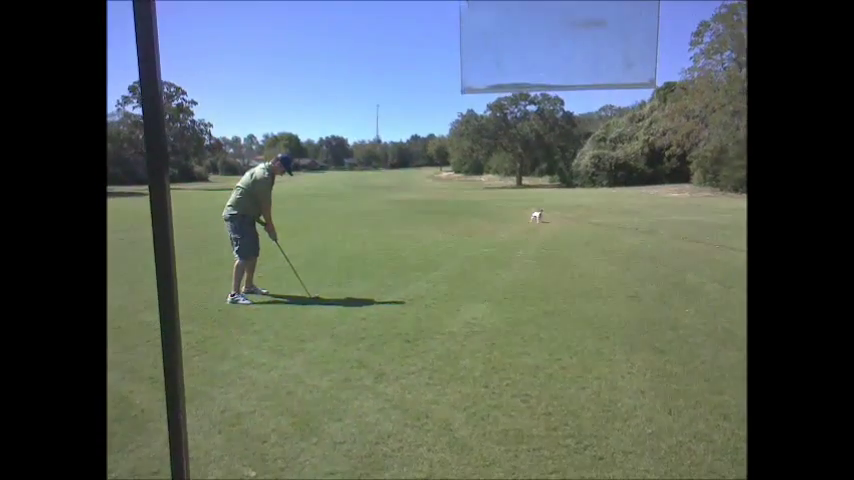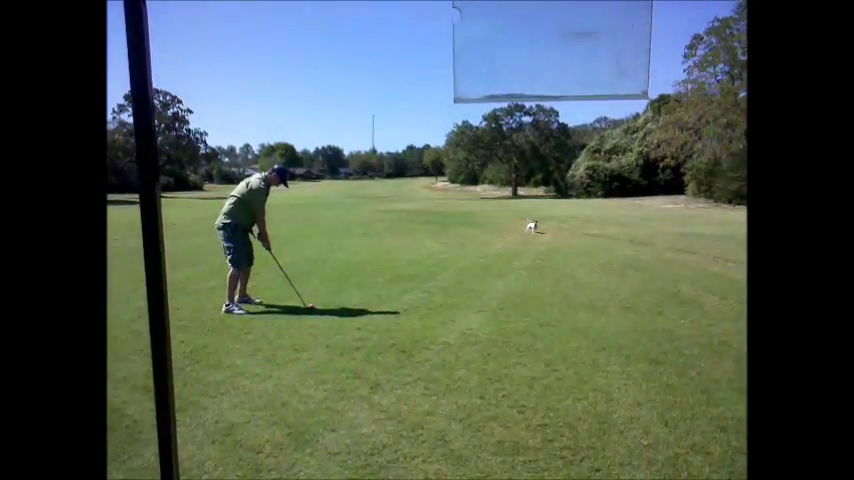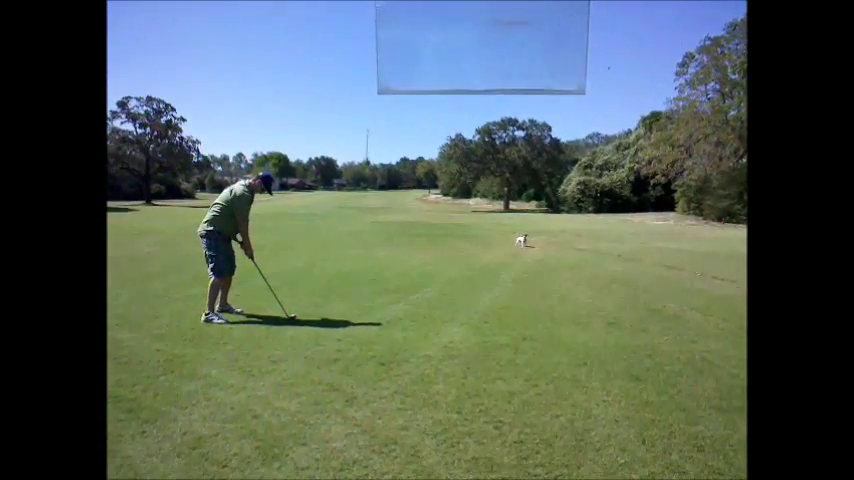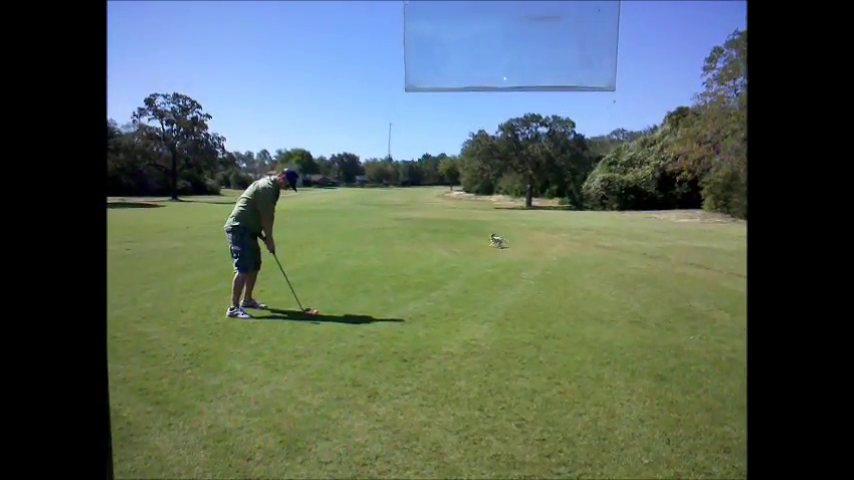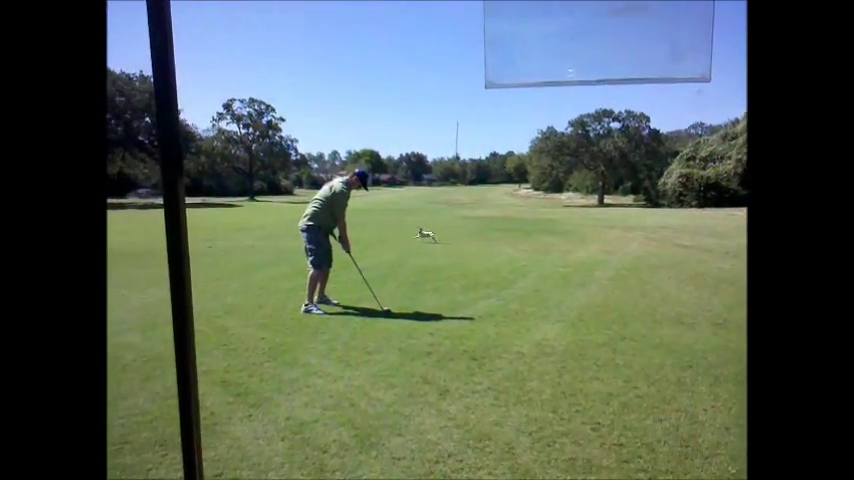
dt=1s
person 1, frame 1
left shoulder: (263, 171)
right shoulder: (263, 176)
left elbow: (263, 203)
right elbow: (265, 204)
left wrist: (267, 224)
right wrist: (270, 227)
left hip: (244, 215)
right hip: (237, 215)
left knee: (252, 252)
right knee: (243, 255)
left ankle: (248, 286)
right ankle: (234, 294)
person 1, frame 2
left shoulder: (260, 182)
right shoulder: (258, 186)
left elbow: (258, 213)
right elbow: (259, 215)
left wrist: (261, 233)
right wrist: (265, 237)
left hip: (238, 225)
right hip: (230, 225)
left knee: (247, 262)
right knee: (237, 264)
left ankle: (241, 295)
right ankle: (229, 304)
person 1, frame 3
left shoulder: (245, 189)
right shoulder: (242, 193)
left elbow: (242, 221)
right elbow: (242, 223)
left wrist: (244, 242)
right wrist: (247, 245)
left hip: (221, 233)
right hip: (213, 232)
left knee: (229, 270)
right knee: (218, 272)
left ankle: (222, 304)
right ankle: (209, 313)
person 1, frame 4
left shoulder: (273, 188)
right shoulder: (266, 187)
left elbow: (270, 215)
right elbow: (264, 217)
left wrist: (268, 236)
right wrist: (269, 239)
left hip: (249, 229)
right hip: (238, 228)
left knee: (254, 266)
right knee: (243, 268)
left ankle: (247, 300)
right ankle: (233, 308)
person 1, frame 5
left shoulder: (339, 184)
right shoulder: (341, 189)
left elbow: (337, 216)
right elbow: (340, 218)
left wrist: (341, 236)
right wrist: (345, 239)
left hip: (319, 227)
right hip: (312, 227)
left knee: (326, 263)
right knee: (317, 265)
left ankle: (320, 296)
right ankle: (308, 304)
